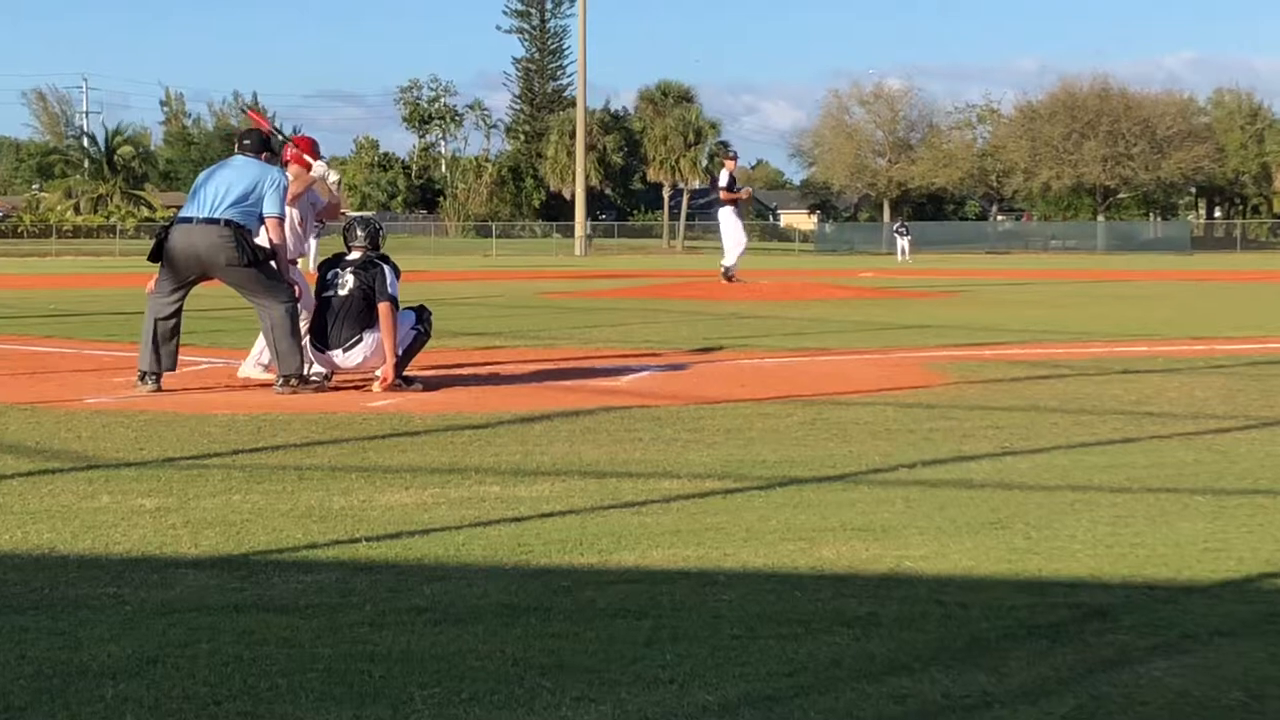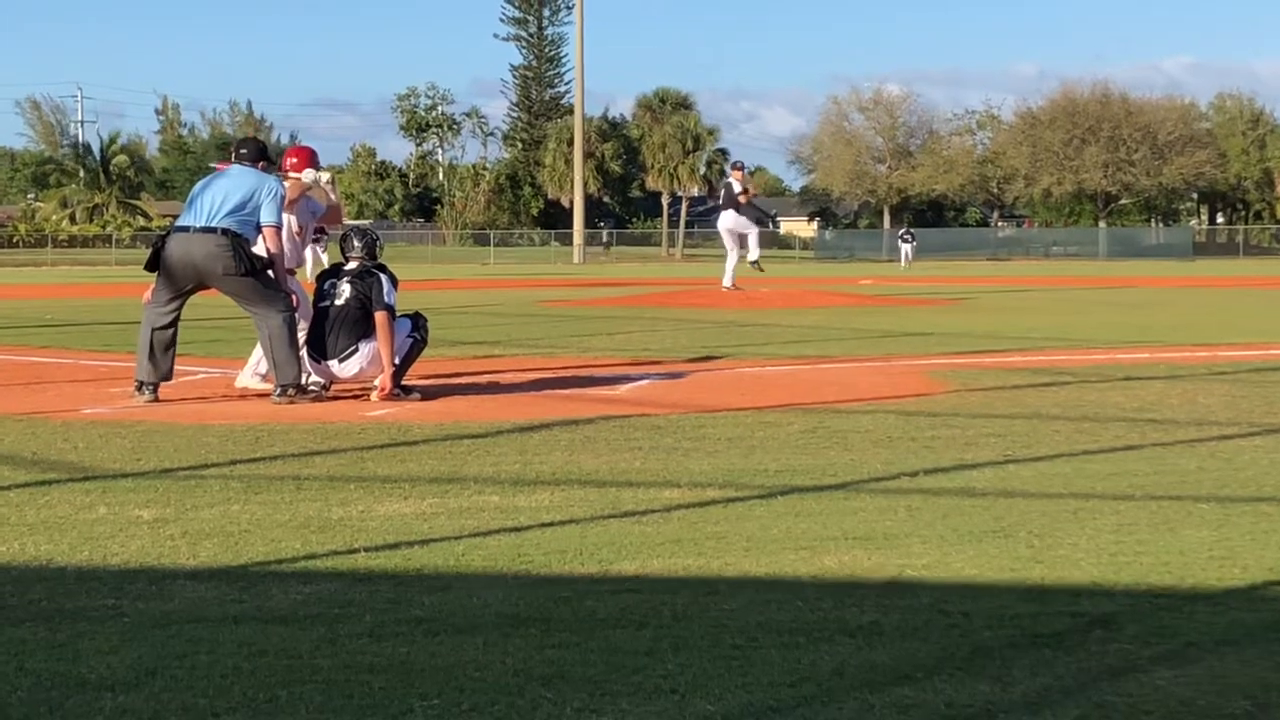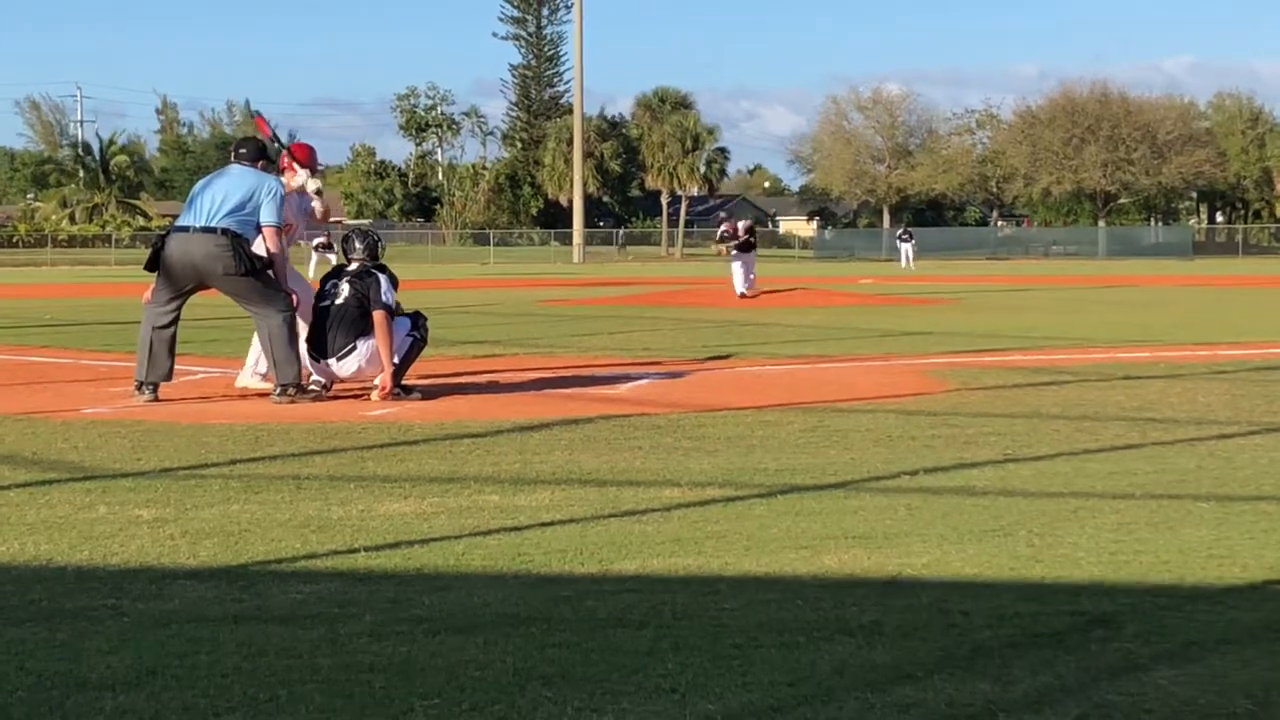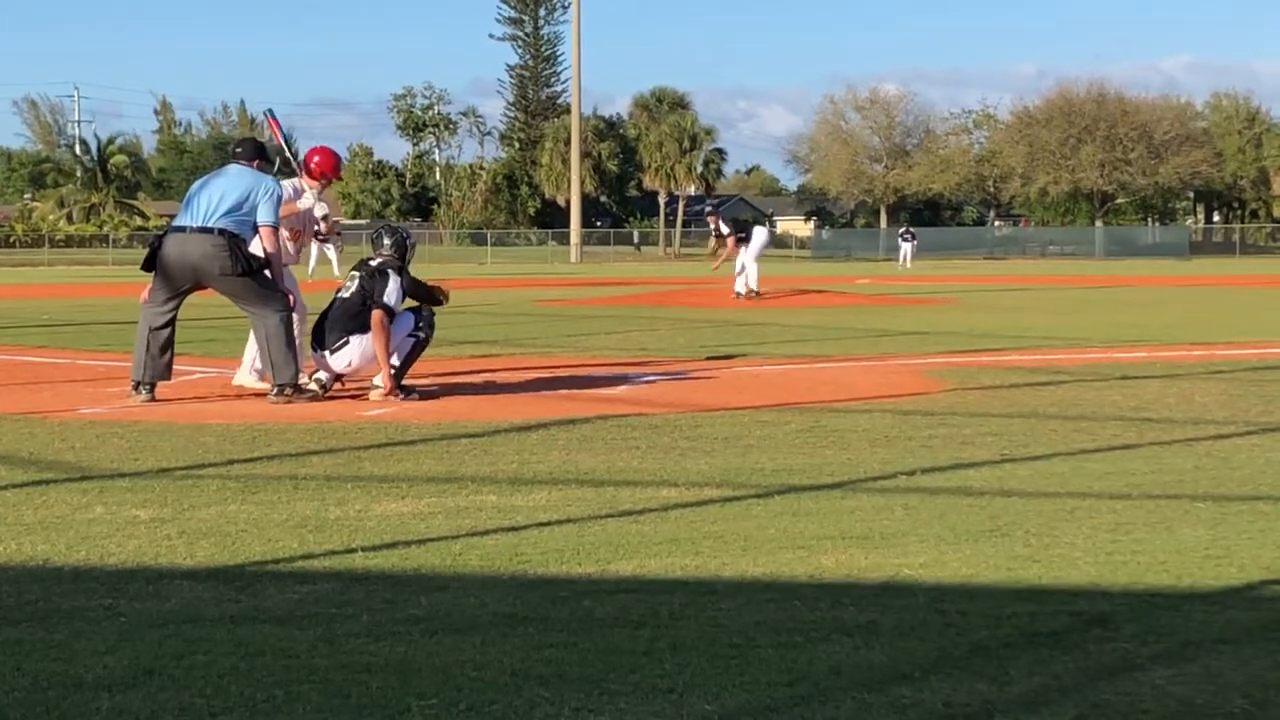
dt=0.7s
person 1, frame 1
left shoulder: (209, 171)
right shoulder: (272, 174)
right elbow: (274, 229)
left wrist: (165, 271)
right wrist: (284, 276)
left hip: (180, 238)
right hip: (223, 240)
left knee: (161, 300)
right knee: (279, 299)
left ankle: (149, 375)
right ankle: (290, 377)
person 1, frame 2
left shoulder: (206, 181)
right shoulder: (269, 183)
right elbow: (271, 238)
left wrist: (161, 279)
right wrist: (283, 285)
left hip: (177, 247)
right hip: (220, 249)
left knee: (158, 309)
right knee: (277, 308)
left ankle: (146, 385)
right ankle: (288, 386)
person 1, frame 3
left shoulder: (206, 180)
right shoulder: (269, 183)
right elbow: (271, 239)
left wrist: (161, 279)
right wrist: (283, 285)
left hip: (177, 246)
right hip: (220, 249)
left knee: (158, 309)
right knee: (277, 307)
left ankle: (146, 385)
right ankle: (288, 386)
person 1, frame 4
left shoulder: (204, 180)
right shoulder: (266, 183)
right elbow: (269, 238)
left wrist: (157, 279)
right wrist: (280, 285)
left hip: (174, 247)
right hip: (217, 249)
left knee: (155, 309)
right knee: (274, 307)
left ankle: (143, 385)
right ankle: (284, 385)
person 2, frame 1
left shoulder: (308, 191)
left elbow: (331, 213)
right elbow: (289, 196)
left wrist: (333, 188)
right wrist: (315, 175)
left hip: (289, 264)
left knee: (306, 313)
left ankle: (304, 363)
right ankle: (254, 366)
person 2, frame 2
left shoulder: (308, 201)
right elbow: (286, 201)
left wrist: (329, 189)
right wrist: (306, 181)
left hip: (287, 274)
left knee: (305, 322)
left ankle: (301, 373)
right ankle: (251, 375)
person 2, frame 3
left shoulder: (302, 195)
left elbow: (322, 218)
left wrist: (318, 196)
right wrist: (293, 184)
left knee: (309, 303)
right ankle: (251, 375)
person 2, frame 4
left shoulder: (313, 198)
right shoulder: (286, 189)
right wrist: (299, 205)
left hip: (281, 265)
left knee: (297, 313)
left ankle: (293, 370)
right ankle: (249, 372)
person 3, frame 1
left shoulder: (328, 266)
right shoulder: (380, 267)
right elbow: (386, 311)
right wrist: (391, 361)
left hip: (319, 354)
right hip: (356, 351)
right knee: (421, 316)
right ankle: (391, 376)
person 3, frame 2
left shoulder: (326, 277)
right shoulder: (377, 277)
right elbow: (383, 321)
right wrist: (389, 371)
left hip: (316, 364)
right hip: (352, 361)
right knee: (416, 323)
right ankle: (390, 386)
person 3, frame 3
left shoulder: (330, 277)
right shoulder: (376, 277)
right elbow: (381, 320)
right wrist: (389, 370)
left hip: (316, 363)
right hip: (351, 361)
right knee: (416, 322)
left ankle: (319, 381)
right ankle: (390, 385)
person 3, frame 4
left shoulder: (361, 267)
right shoulder: (391, 276)
right elbow: (378, 320)
right wrist: (386, 370)
left hip: (320, 354)
right hip: (348, 354)
right knee: (423, 317)
left ankle: (323, 379)
right ankle: (386, 385)
